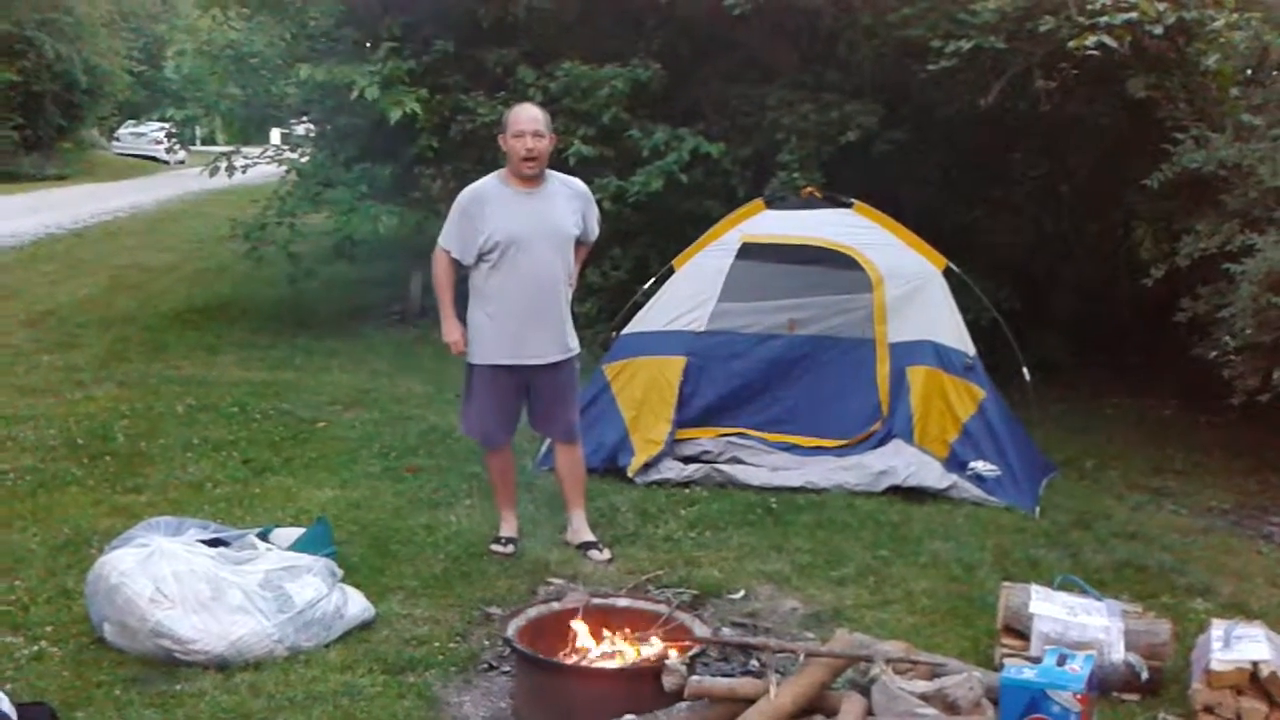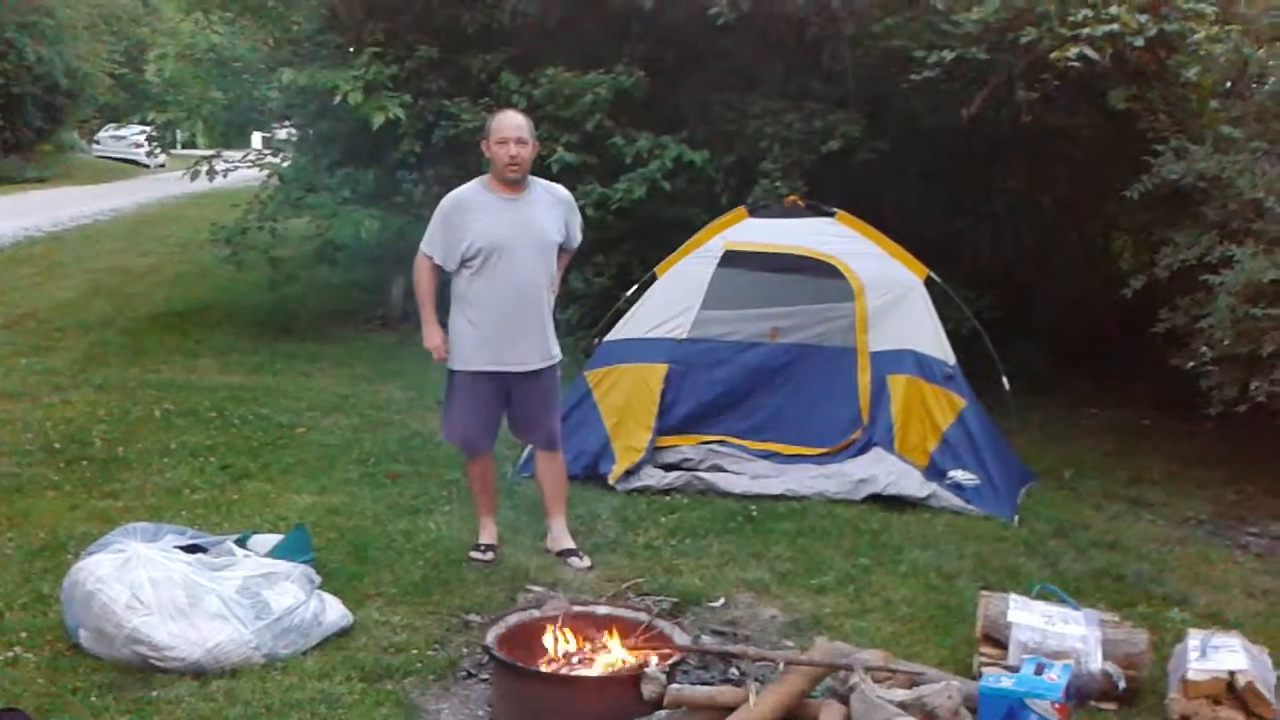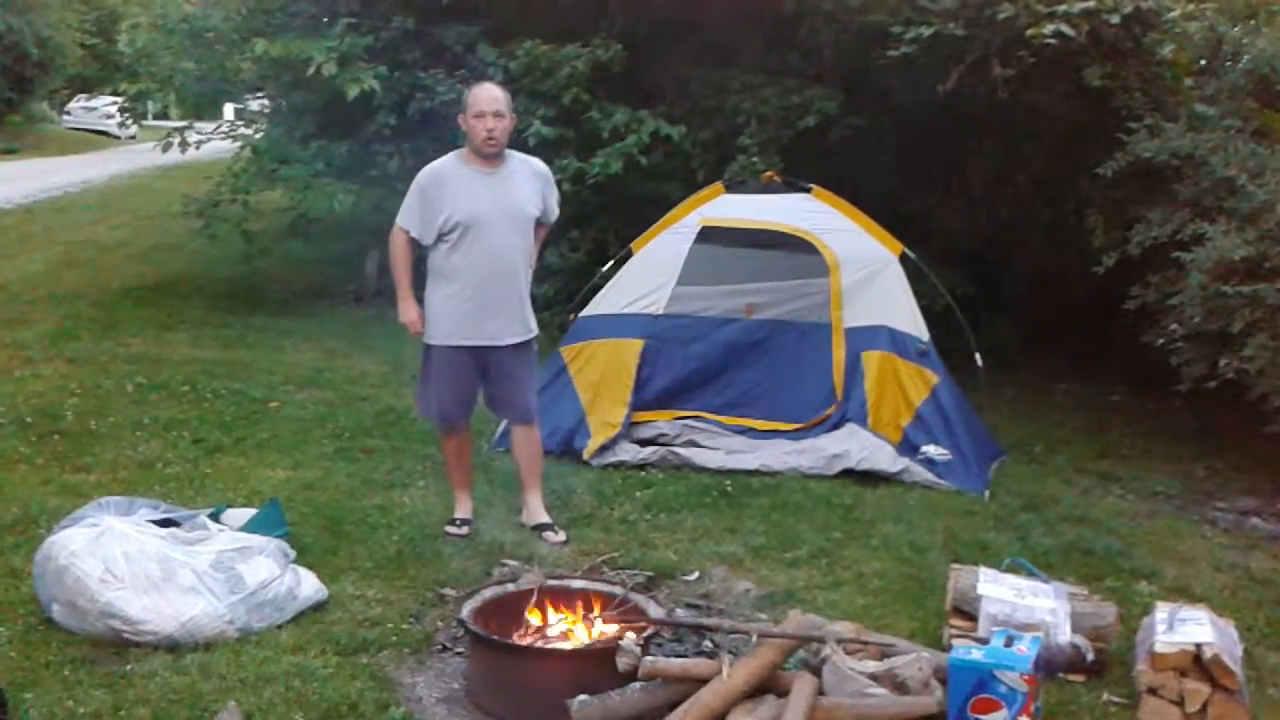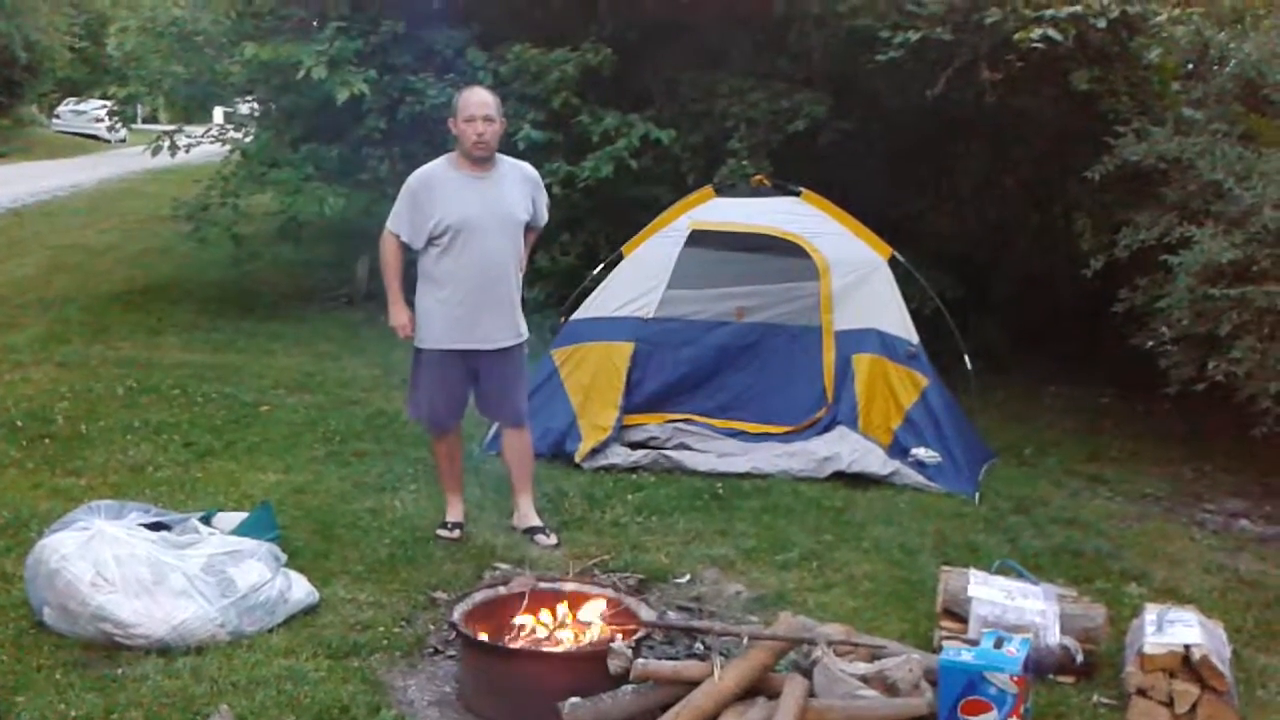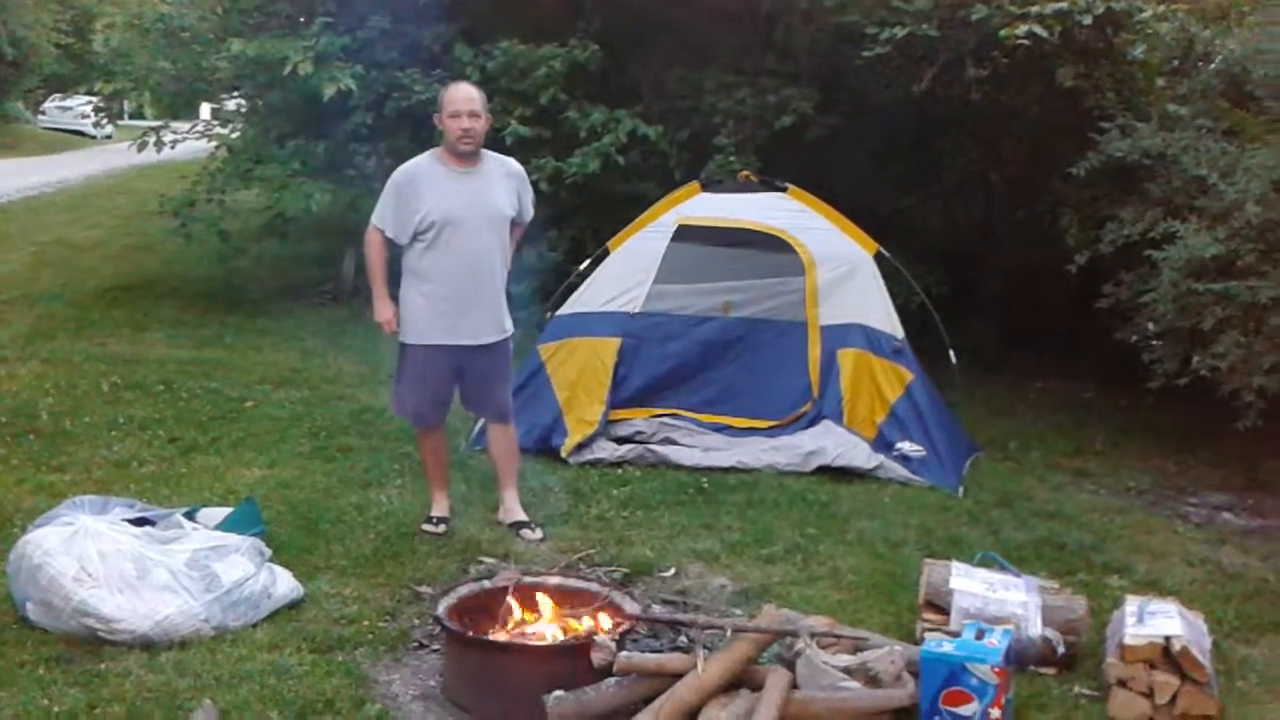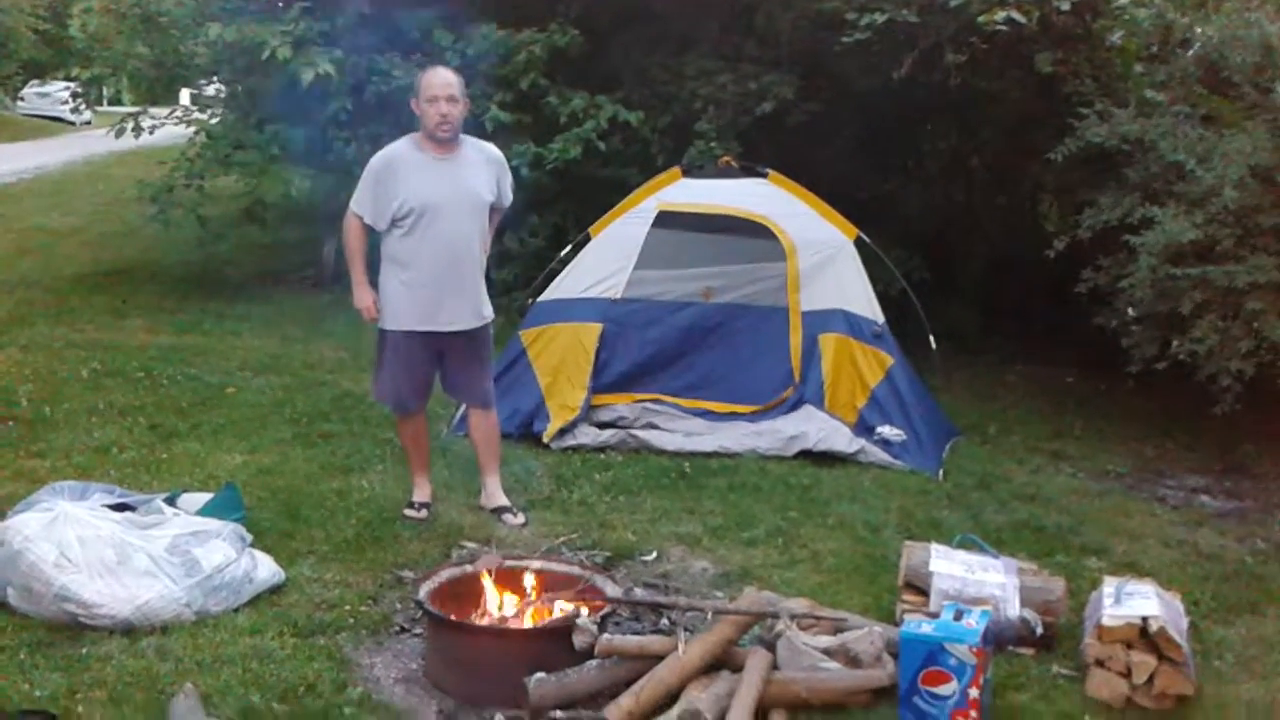
dt=0.4s
person 1, frame 1
left shoulder: (574, 193)
right shoulder: (477, 198)
right elbow: (443, 257)
right wrist: (448, 319)
left hip: (556, 344)
right hip: (493, 347)
left knee: (566, 433)
right knee: (495, 438)
left ankle: (578, 524)
right ankle: (507, 522)
person 1, frame 2
left shoulder: (557, 199)
right shoulder: (460, 203)
right elbow: (426, 263)
right wrist: (430, 325)
left hip: (538, 351)
right hip: (476, 354)
left knee: (547, 440)
right knee: (476, 444)
left ankle: (558, 532)
right ankle: (487, 528)
person 1, frame 3
left shoulder: (535, 173)
right shoulder: (437, 176)
right elbow: (401, 236)
right wrist: (406, 300)
left hip: (515, 325)
right hip: (452, 328)
left knee: (524, 414)
right knee: (453, 419)
left ankle: (534, 507)
right ankle: (462, 503)
person 1, frame 4
left shoulder: (525, 178)
right shoulder: (426, 181)
right elbow: (392, 240)
right wrist: (396, 303)
left hip: (505, 329)
right hip: (443, 332)
left knee: (515, 418)
right knee: (443, 422)
left ankle: (525, 510)
right ankle: (454, 506)
person 1, frame 5
left shoulder: (510, 173)
right shoulder: (412, 176)
right elbow: (376, 235)
right wrist: (381, 299)
left hip: (490, 324)
right hip: (427, 327)
left knee: (500, 413)
right knee: (428, 418)
left ankle: (510, 504)
right ankle: (439, 501)
person 1, frame 6
left shoulder: (489, 158)
right shoulder: (389, 162)
right elbow: (354, 221)
right wrist: (360, 285)
left hip: (470, 311)
right hip: (406, 314)
left knee: (481, 399)
right knee: (408, 404)
left ankle: (492, 489)
right ankle: (420, 486)
